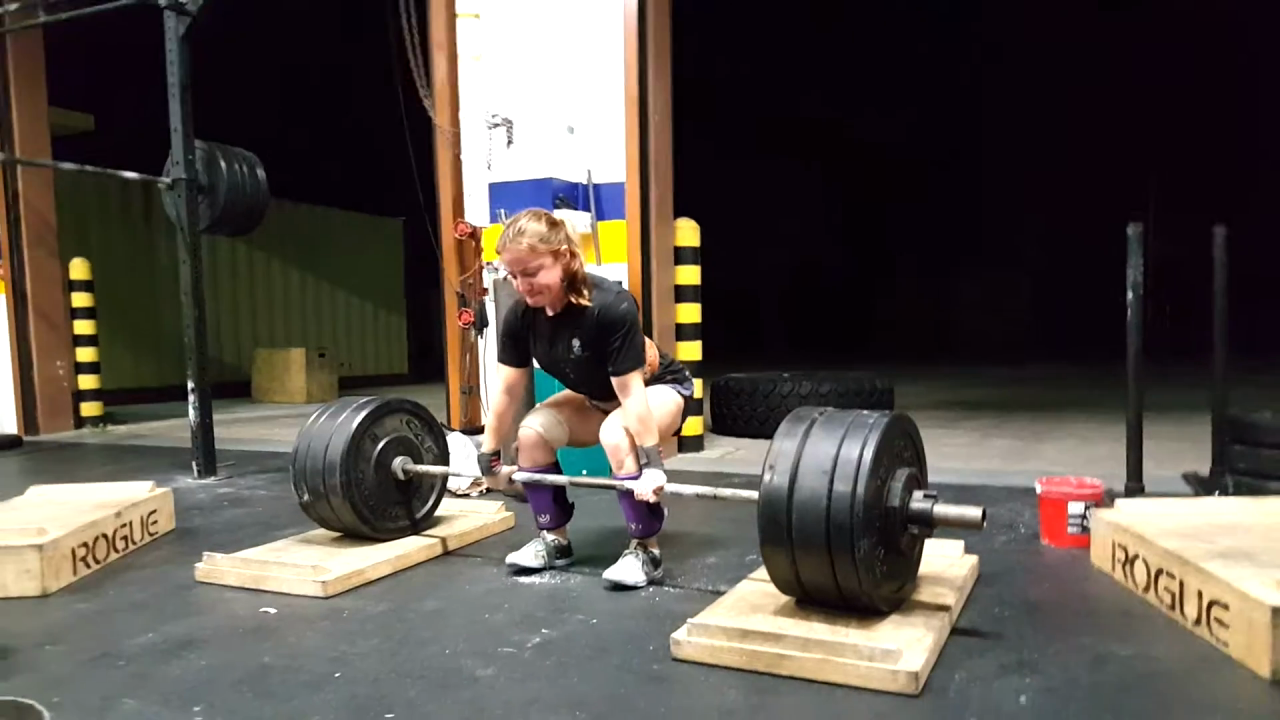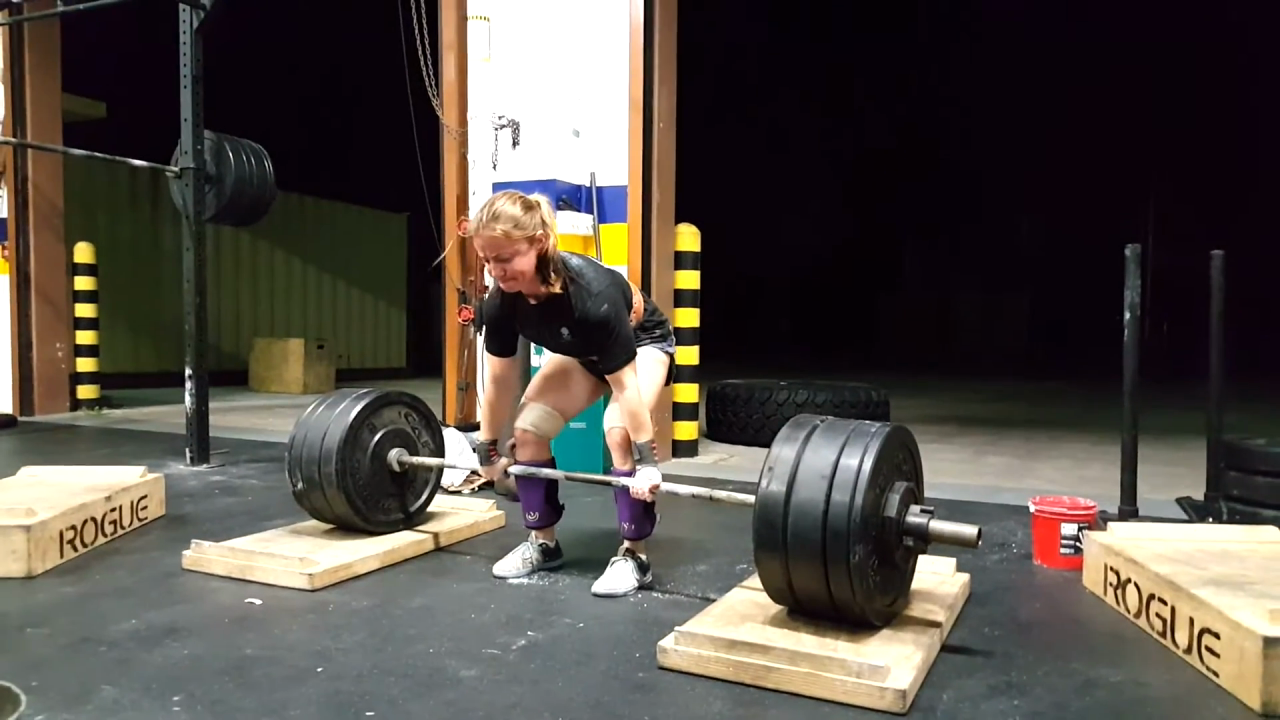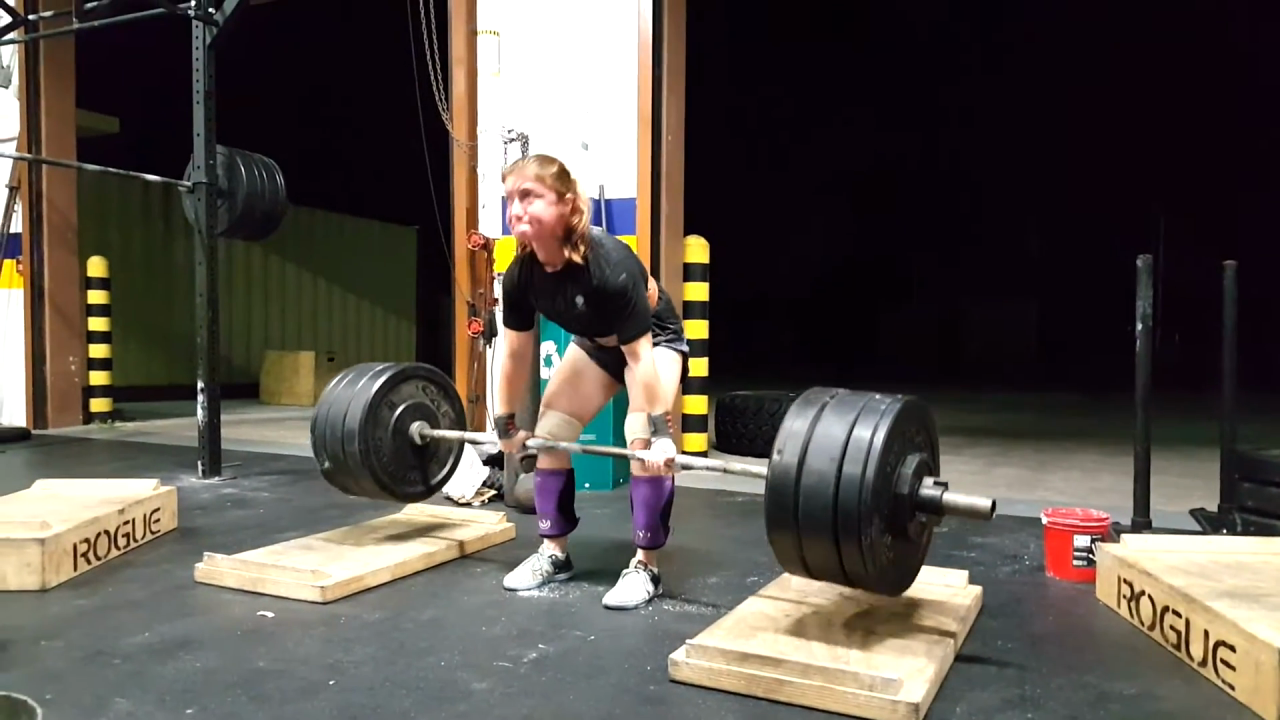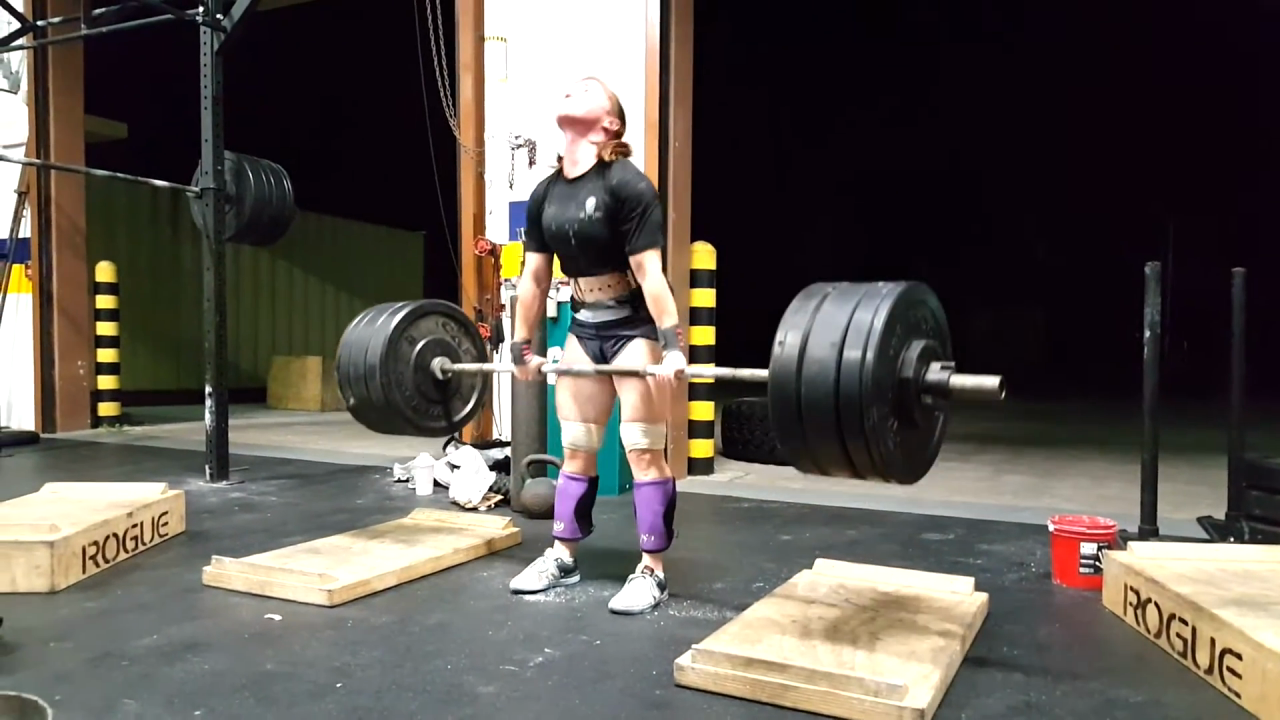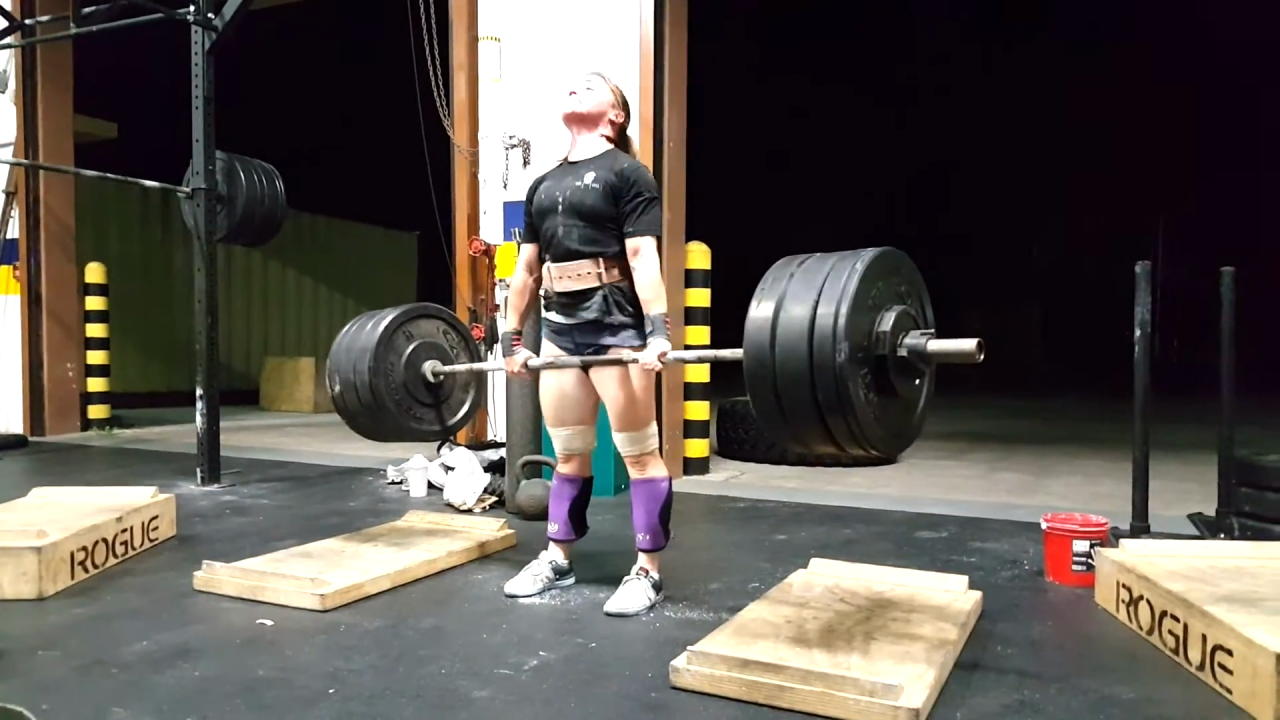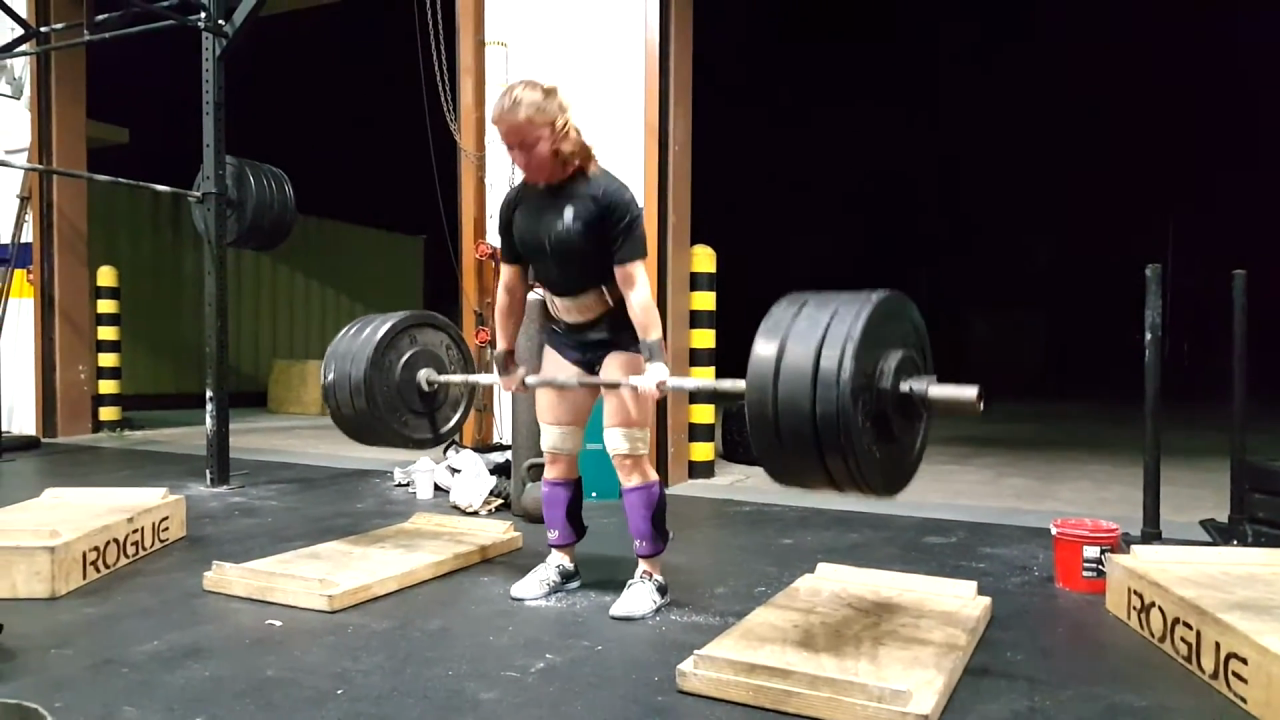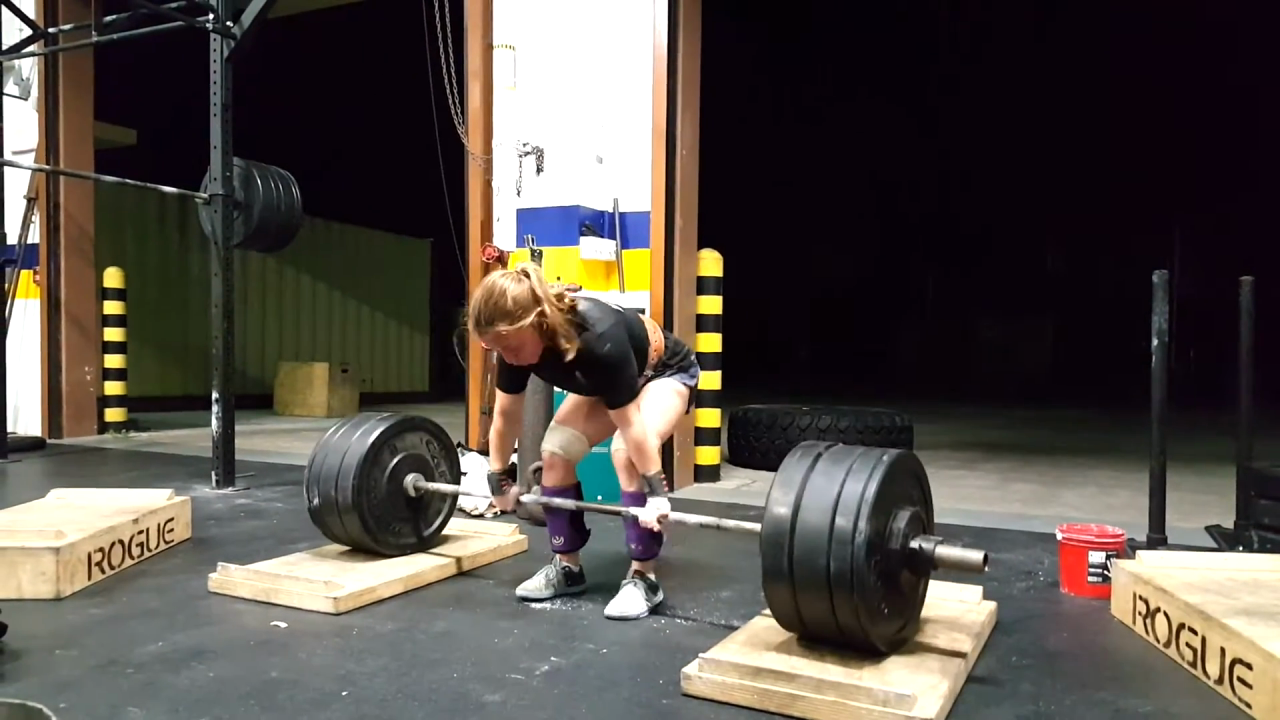
dt=0.7s
person 1, frame 1
left shoulder: (611, 307)
right shoulder: (520, 317)
left elbow: (632, 393)
right elbow: (507, 391)
left wrist: (651, 466)
right wrist: (489, 457)
left hip: (659, 387)
right hip: (595, 398)
left knee: (617, 437)
right knee: (532, 432)
left ankle: (645, 550)
right ankle: (553, 539)
person 1, frame 2
left shoulder: (592, 294)
right shoulder: (501, 303)
left elbow: (624, 386)
right elbow: (500, 380)
left wrist: (646, 462)
right wrist: (487, 449)
left hip: (641, 340)
right hip: (580, 351)
left knee: (620, 431)
right knee: (529, 427)
left ankle: (634, 556)
right ankle: (542, 542)
person 1, frame 3
left shoulder: (610, 265)
right shoulder: (520, 275)
left elbow: (640, 357)
right elbow: (516, 353)
left wrist: (661, 433)
right wrist: (505, 423)
left hip: (655, 338)
right hip: (594, 343)
left knee: (643, 442)
right knee: (548, 435)
left ankle: (645, 567)
right ankle: (553, 553)
person 1, frame 4
left shoulder: (627, 185)
right shoulder: (544, 195)
left elbow: (650, 273)
right elbow: (533, 278)
left wrist: (672, 346)
right wrist: (521, 347)
left hip: (636, 324)
right hip: (585, 325)
left knee: (643, 447)
right knee: (575, 447)
left ankle: (651, 571)
right ankle: (562, 557)
person 1, frame 5
left shoulder: (627, 172)
right shoulder: (544, 183)
left elbow: (643, 258)
right elbow: (526, 269)
left wrist: (657, 330)
right wrist: (511, 338)
left hip: (615, 323)
right hip: (560, 326)
left knee: (637, 449)
right knee: (568, 452)
left ankle: (647, 571)
right ankle: (557, 557)
person 1, frame 6
left shoulder: (604, 195)
right shoulder: (516, 204)
left elbow: (634, 284)
right elbow: (511, 287)
left wrist: (652, 359)
right wrist: (505, 357)
left hip: (623, 337)
right hip: (566, 340)
left knee: (627, 453)
right knee: (556, 453)
left ankle: (651, 575)
right ankle: (561, 562)
person 1, frame 7
left shoulder: (599, 340)
right shoulder: (515, 343)
left elbow: (631, 424)
right elbow: (505, 416)
left wrist: (655, 494)
right wrist: (497, 479)
left hip: (664, 372)
right hip: (602, 384)
left knee: (626, 453)
right knee: (555, 453)
left ankle: (643, 576)
right ankle: (567, 566)
